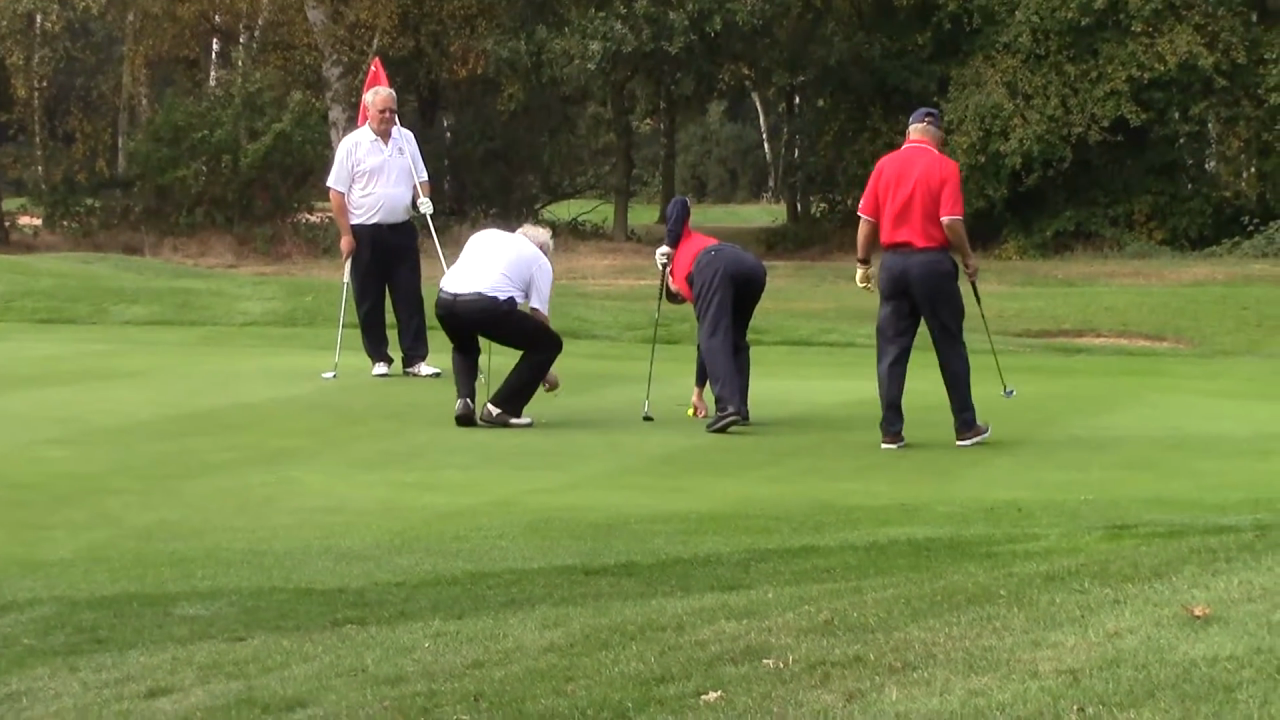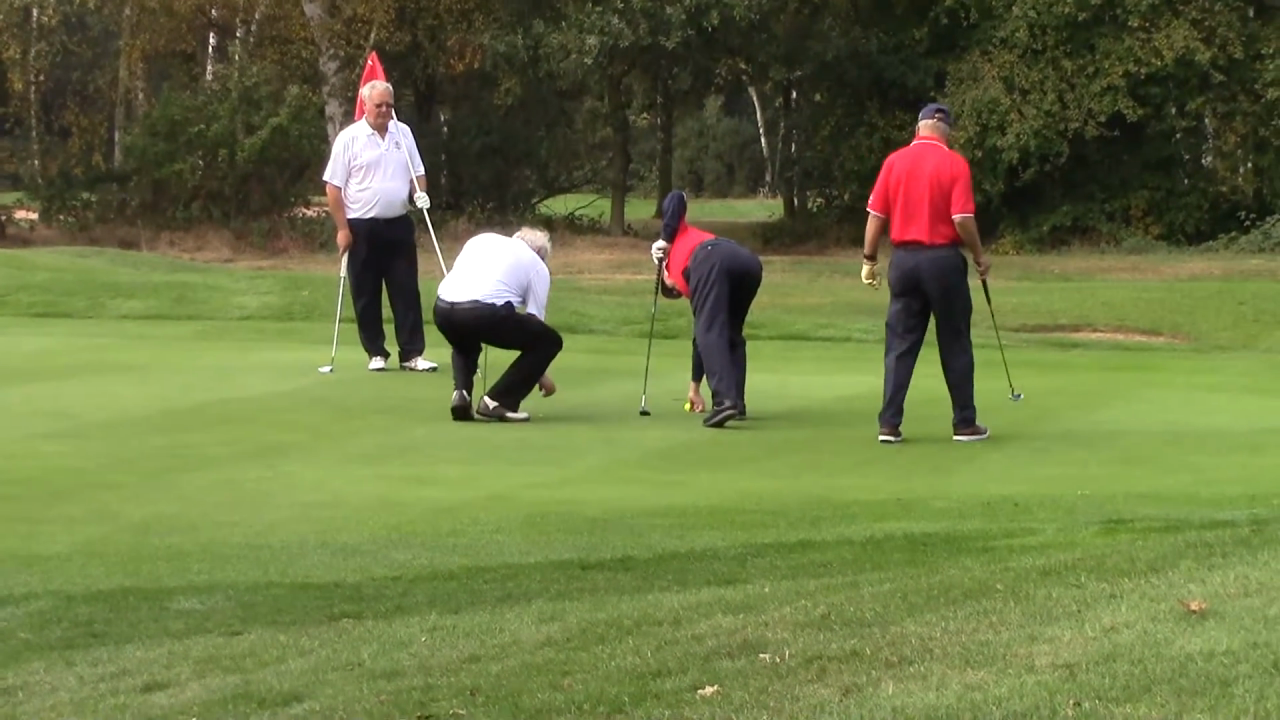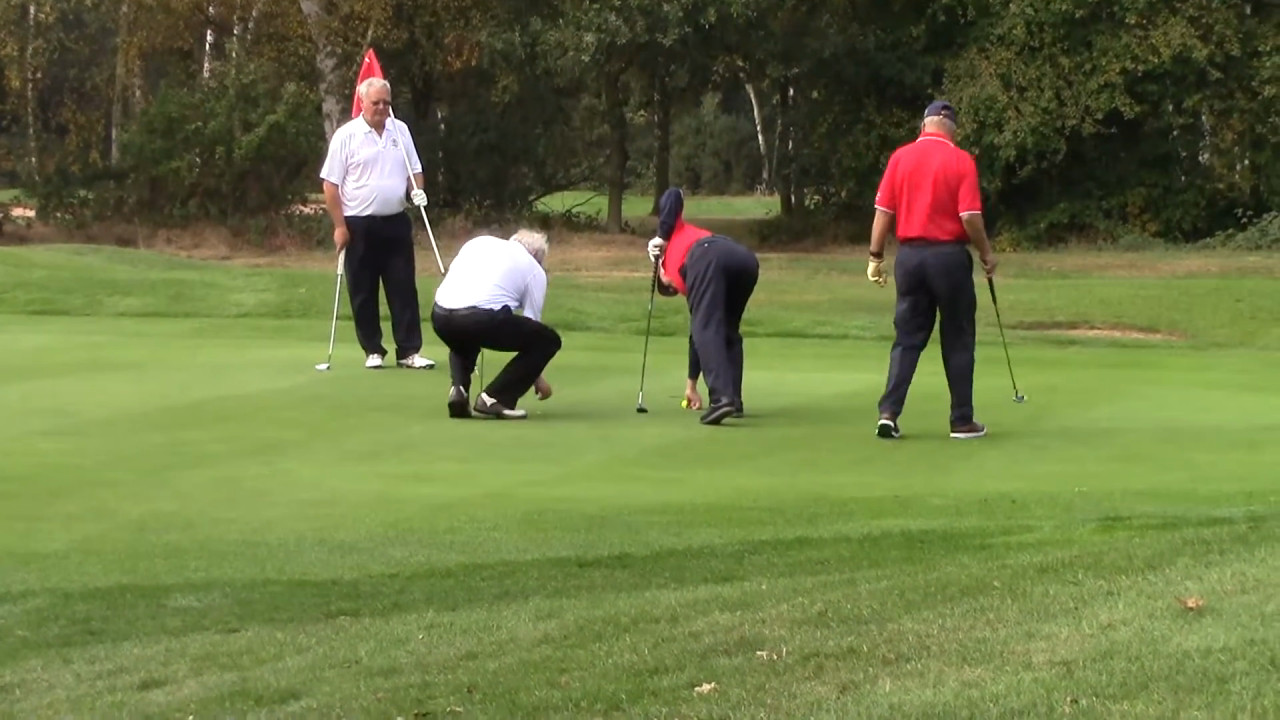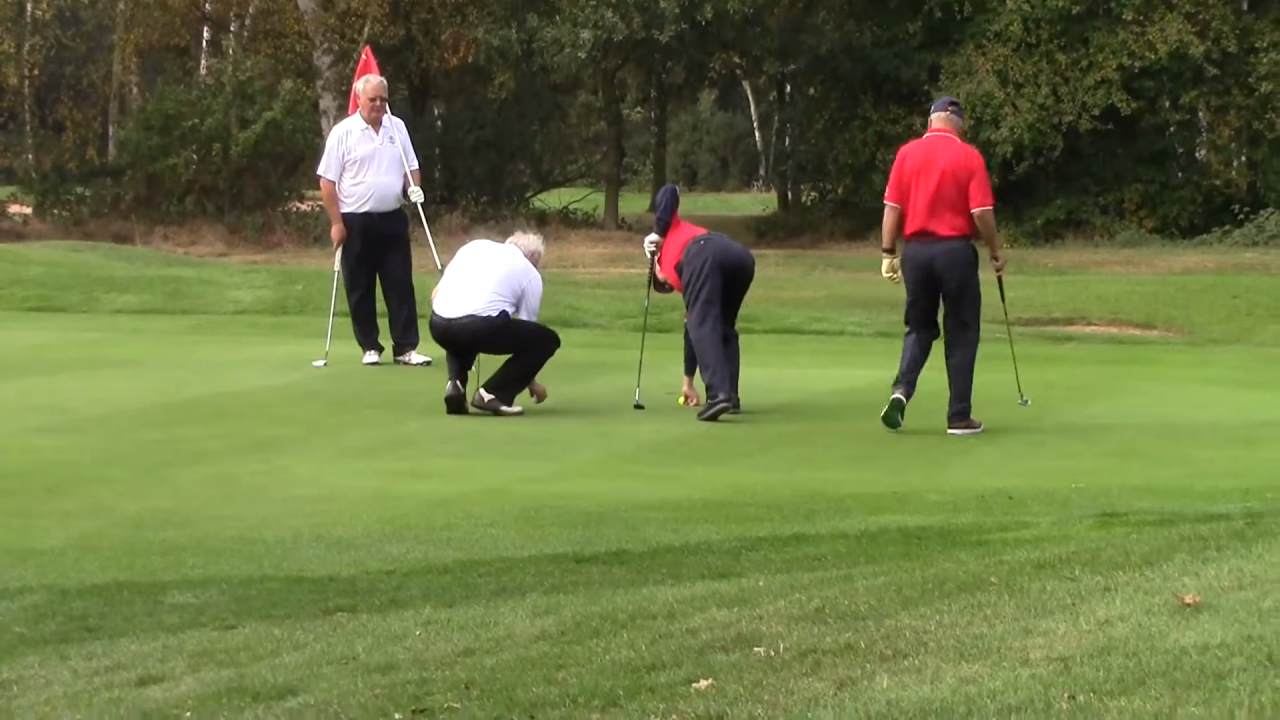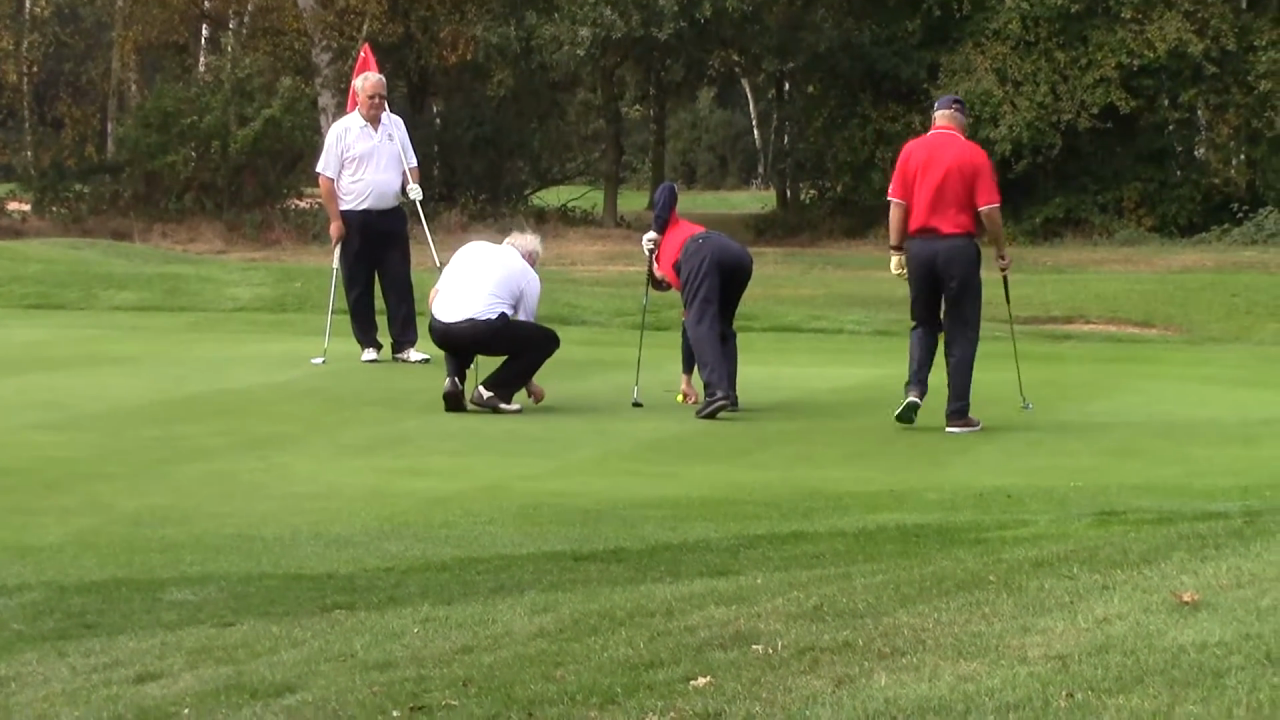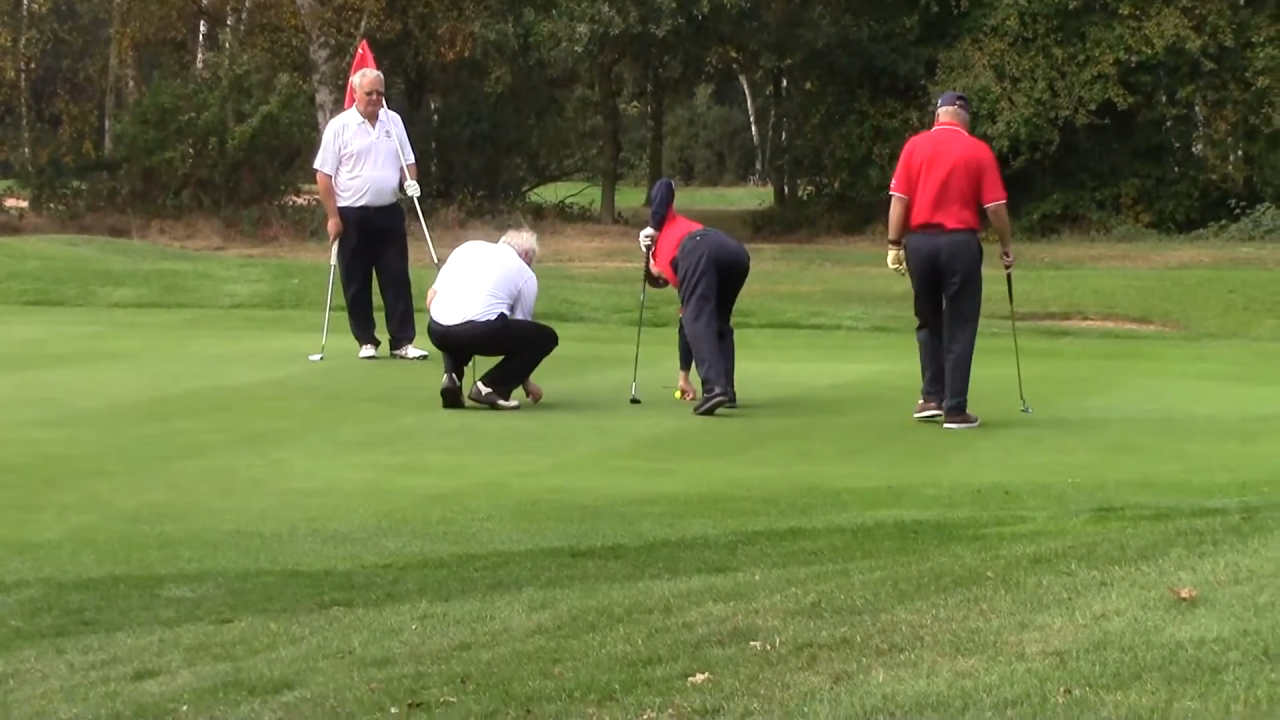
dt=0.1s
person 1, frame 1
left shoulder: (885, 164)
right shoulder: (945, 166)
left elbow: (867, 220)
right elbow: (951, 222)
left wrist: (863, 263)
right wrist: (968, 258)
left hip: (894, 262)
right hip: (933, 262)
left knee: (891, 349)
right knee: (950, 346)
left ankle: (890, 431)
right ankle: (966, 426)
person 1, frame 2
left shoulder: (894, 160)
right shoulder: (955, 162)
left elbow: (876, 215)
right elbow: (962, 219)
left wrist: (869, 259)
right wrist: (979, 255)
left hip: (904, 259)
right hip: (942, 259)
left knee: (899, 344)
right knee: (955, 344)
left ankle: (889, 423)
right ankle: (964, 423)
person 1, frame 3
left shoulder: (900, 156)
right shoulder: (961, 160)
left elbow: (883, 212)
right elbow: (970, 216)
left wrist: (875, 257)
right wrist: (985, 253)
left hip: (909, 255)
right hip: (949, 255)
left knee: (907, 338)
right knee: (958, 339)
left ankle: (889, 410)
right ankle: (962, 421)
person 1, frame 4
left shoulder: (907, 152)
right shoulder: (969, 156)
left elbow: (892, 207)
right elbow: (981, 212)
left wrist: (888, 253)
right wrist: (995, 250)
left hip: (916, 250)
right hip: (955, 251)
left knee: (919, 329)
right knee: (961, 335)
left ankle: (900, 391)
right ankle: (959, 416)
person 1, frame 5
left shoulder: (911, 149)
right shoulder: (974, 154)
left elbow: (897, 205)
right elbow: (989, 209)
left wrist: (896, 250)
right wrist: (1001, 249)
left hip: (919, 246)
right hip: (958, 248)
left knee: (924, 325)
right knee: (961, 332)
left ankle: (914, 391)
right ankle: (957, 414)
person 1, frame 6
left shoulder: (915, 145)
right shoulder: (979, 150)
left elbow: (899, 199)
right elbow: (995, 206)
left wrist: (895, 244)
right wrist: (1006, 246)
left hip: (920, 242)
right hip: (961, 243)
left knee: (928, 322)
right knee: (960, 328)
left ankle: (932, 397)
right ankle: (955, 410)
person 2, frame 1
left shoulder: (407, 138)
right shoulder: (352, 143)
left elbow: (420, 177)
right elbow: (337, 192)
left wrist: (424, 198)
right wrist: (346, 234)
left hip: (402, 230)
right hip: (365, 232)
left knee: (410, 296)
right knee: (369, 300)
left ankle: (415, 359)
right ankle: (379, 359)
person 2, frame 2
left shoulder: (404, 133)
right shoulder: (349, 138)
left elbow: (417, 172)
right elbow: (333, 186)
left wrist: (421, 192)
right wrist: (342, 228)
left hip: (399, 224)
right hip: (362, 227)
left knee: (407, 291)
right knee: (366, 295)
left ankle: (412, 353)
right ankle: (376, 353)
person 2, frame 3
left shoulder: (401, 130)
right shoulder: (346, 135)
left elbow: (414, 169)
right elbow: (331, 183)
left wrist: (418, 190)
right wrist: (340, 226)
left hip: (396, 222)
right hip: (359, 224)
left knee: (404, 288)
right knee: (363, 292)
left ankle: (409, 351)
right ankle: (373, 351)
person 2, frame 4
left shoulder: (397, 126)
right shoulder: (343, 132)
left elbow: (411, 166)
right elbow: (327, 180)
left wrist: (415, 187)
right wrist: (336, 222)
left hip: (393, 218)
right hip: (356, 221)
left knee: (401, 285)
right knee: (360, 289)
left ankle: (406, 347)
right ankle: (370, 347)
person 2, frame 5
left shoulder: (397, 124)
right shoulder: (342, 129)
left elbow: (410, 163)
right elbow: (326, 177)
left wrist: (413, 184)
right wrist: (336, 220)
left hip: (391, 216)
right hip: (355, 218)
left knee: (400, 282)
right knee: (359, 286)
left ankle: (405, 345)
right ankle: (368, 345)
person 2, frame 6
left shoulder: (394, 121)
right shoulder: (339, 126)
left elbow: (407, 160)
right elbow: (324, 174)
left wrist: (411, 181)
right wrist: (333, 216)
left hip: (389, 212)
right hip: (352, 215)
left knee: (397, 279)
right knee: (356, 283)
left ankle: (402, 342)
right ankle: (366, 341)
person 3, frame 1
right shoulder: (695, 292)
left elbow: (680, 204)
right elbow: (704, 342)
left wrist: (668, 245)
right wrist: (698, 392)
left hip: (716, 264)
right hip: (753, 268)
left knee: (713, 338)
right knee: (735, 340)
left ankle: (728, 407)
right ankle: (739, 407)
person 3, frame 2
right shoulder: (693, 286)
left elbow: (676, 198)
right elbow: (700, 338)
left wrist: (665, 239)
right wrist: (694, 387)
left hip: (712, 259)
right hip: (749, 263)
left knee: (710, 332)
right knee: (732, 335)
left ankle: (725, 401)
right ankle: (736, 402)
person 3, frame 3
right shoulder: (687, 284)
left elbow: (674, 195)
right elbow: (695, 333)
left wrist: (661, 237)
right wrist: (692, 384)
left hip: (710, 256)
right hip: (746, 260)
left knee: (707, 330)
right knee: (729, 331)
left ankle: (721, 398)
right ankle: (733, 399)
person 3, frame 4
right shoulder: (684, 280)
left elbow: (669, 192)
right elbow: (691, 329)
left wrist: (657, 233)
right wrist: (688, 381)
left hip: (706, 253)
right hip: (741, 257)
left knee: (703, 326)
right knee: (725, 328)
left ankle: (718, 394)
right ankle: (730, 395)
person 3, frame 5
right shoulder: (682, 281)
left elbow: (668, 190)
right elbow: (689, 327)
left wrist: (655, 231)
left hip: (703, 252)
right hip: (739, 256)
left knee: (701, 324)
right knee: (722, 326)
left ankle: (716, 392)
right ankle: (728, 392)
person 3, frame 6
right shoulder: (681, 278)
left elbow: (665, 186)
right elbow: (686, 324)
left wrist: (653, 227)
right wrist: (685, 376)
left hip: (700, 249)
right hip: (737, 254)
left knee: (698, 321)
right knee: (720, 323)
left ankle: (714, 388)
right ankle: (726, 389)
person 4, frame 1
left shoulder: (484, 235)
right shoulder: (539, 259)
right elbow: (539, 317)
right wrist: (544, 372)
left hip: (445, 301)
right hip: (486, 305)
left knee: (464, 348)
right knee: (549, 344)
left ankle: (464, 401)
right ankle: (503, 407)
person 4, frame 2
left shoulder: (481, 239)
right shoulder: (537, 264)
right elbow: (535, 321)
right wrist: (541, 376)
left hip: (443, 308)
right hip: (484, 311)
left knee: (465, 345)
right knee: (550, 341)
left ankle: (461, 393)
right ankle: (500, 401)
person 4, frame 3
left shoulder: (478, 242)
right shoulder: (534, 268)
left elbow: (440, 292)
right elbow: (531, 327)
right wrist: (537, 379)
left hip: (441, 316)
right hip: (482, 317)
left knee: (463, 342)
right knee: (549, 341)
left ankle: (458, 389)
right ankle: (497, 397)
person 4, frame 4
left shoulder: (474, 246)
right shoulder: (530, 272)
left elbow: (436, 295)
right elbow: (527, 330)
right wrist: (532, 383)
left hip: (438, 325)
right hip: (480, 324)
right knee: (548, 340)
left ankle: (455, 384)
right ankle: (494, 394)
person 4, frame 5
left shoulder: (470, 248)
right shoulder: (528, 274)
left elbow: (433, 297)
right elbow: (524, 332)
right wrist: (529, 384)
left hip: (437, 329)
right hip: (479, 329)
right knee: (547, 340)
left ankle: (453, 381)
right ankle: (492, 391)
person 4, frame 6
left shoulder: (467, 247)
right shoulder: (525, 273)
left elbow: (431, 298)
right elbow: (522, 330)
right wrist: (526, 382)
left hip: (436, 330)
right hip: (478, 330)
right knee: (546, 338)
left ankle: (451, 377)
right ankle: (491, 387)
